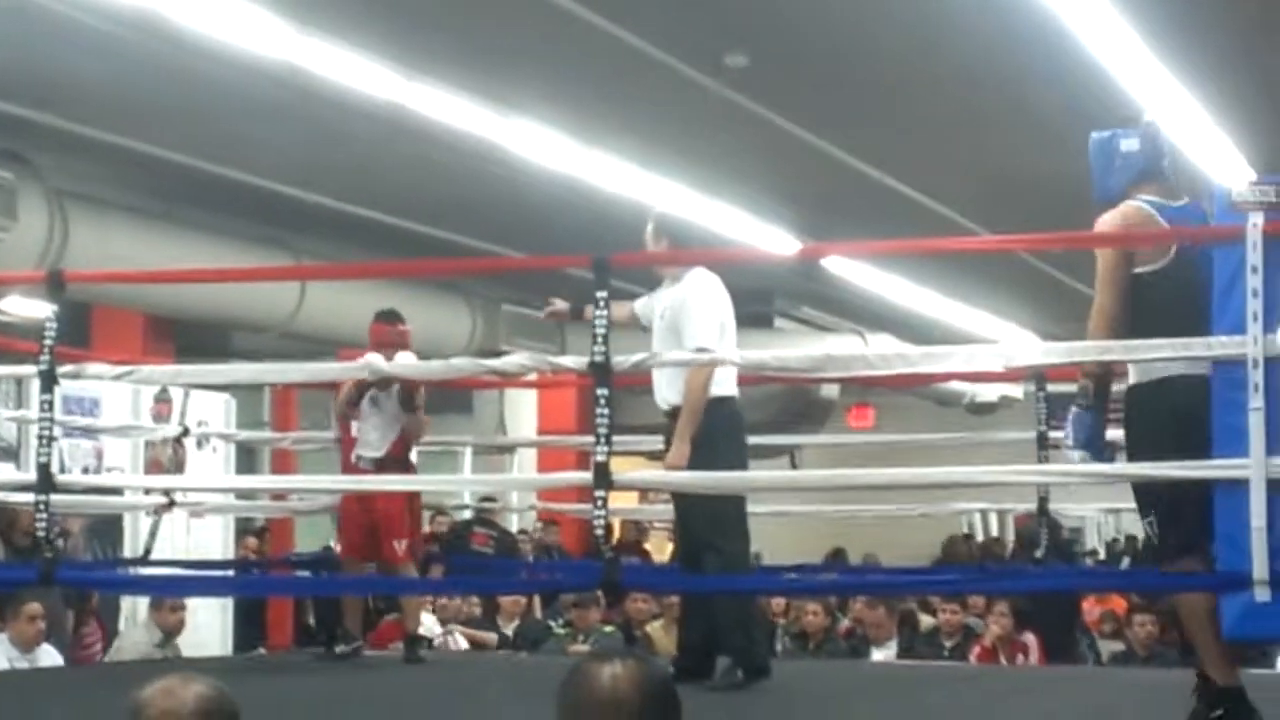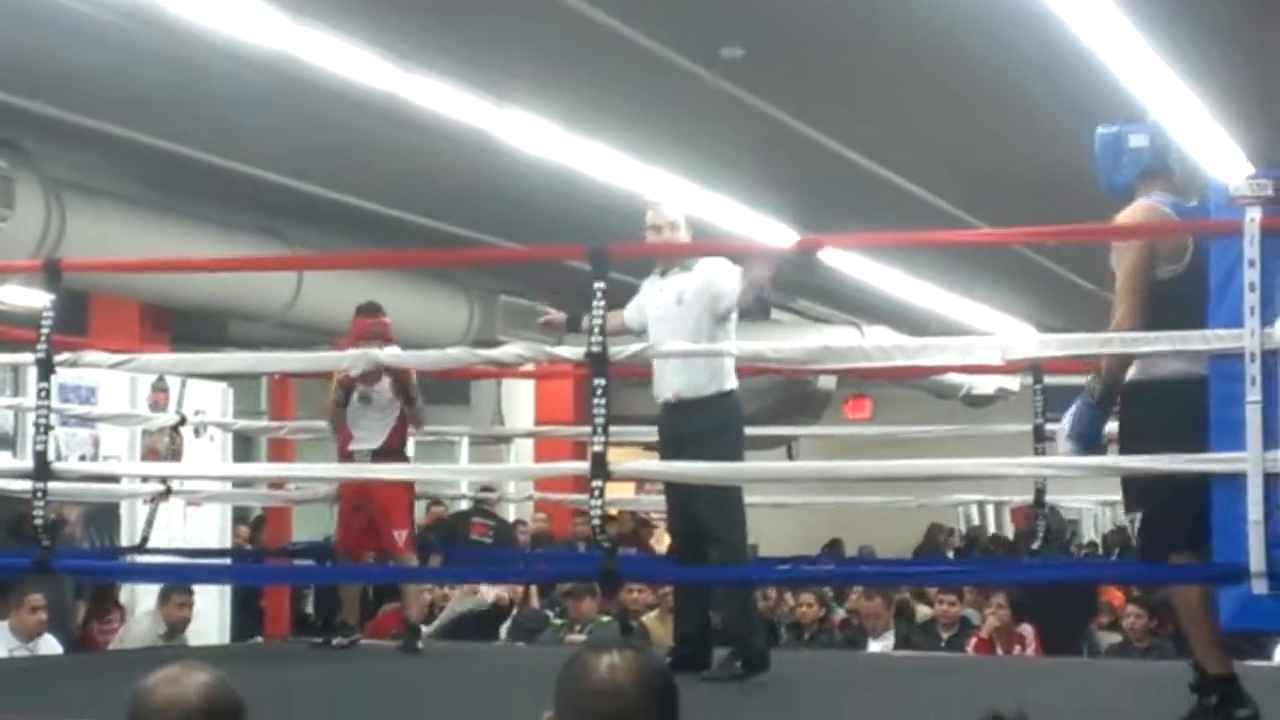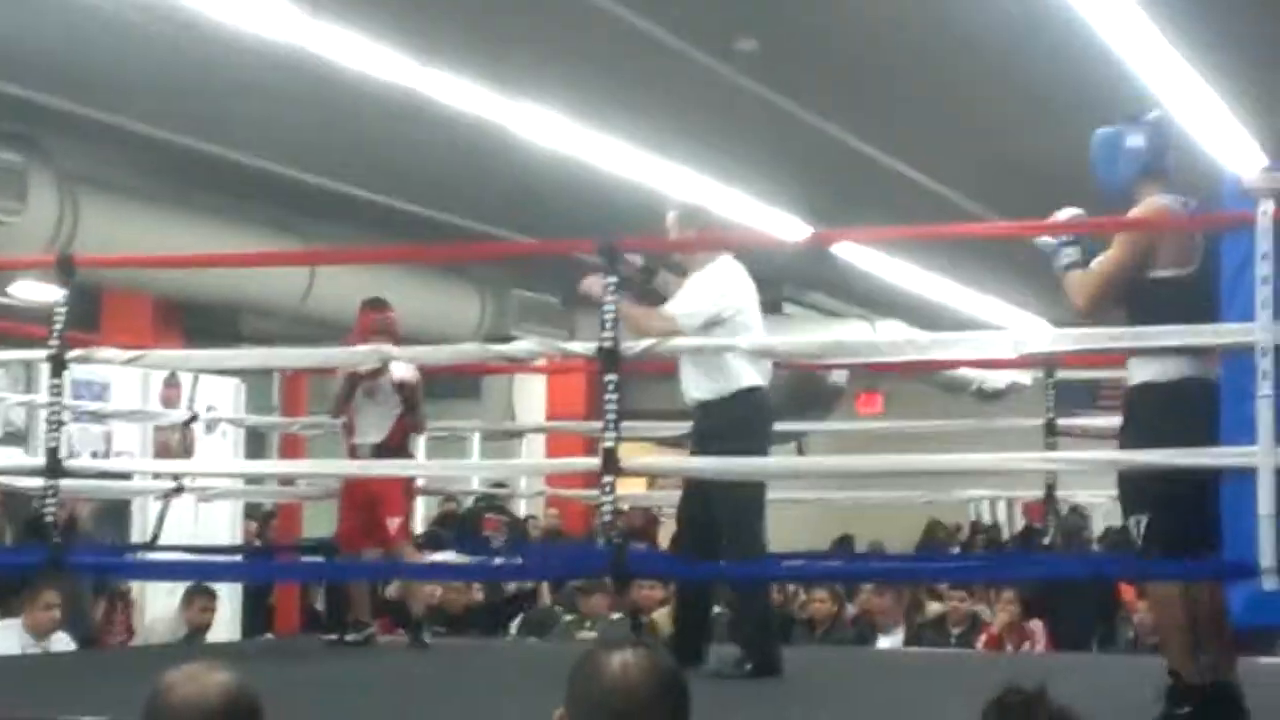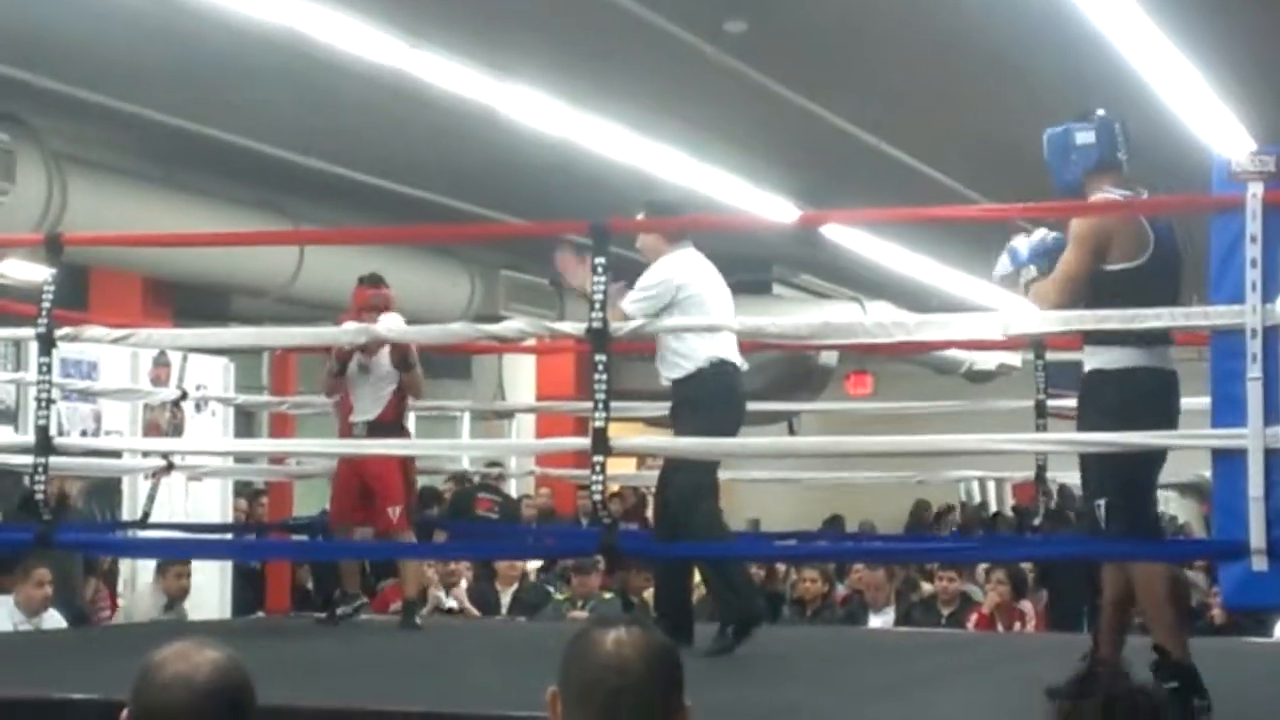
dt=0.5s
person 1, frame 1
left shoulder: (1120, 221)
right shoulder: (1200, 219)
left elbow: (1106, 322)
left wrist: (1088, 406)
left hip: (1160, 397)
right hip: (1215, 394)
left knee: (1180, 554)
right knee: (1201, 548)
person 1, frame 2
left shoulder: (1136, 220)
left elbow: (1129, 323)
right elbow: (1212, 314)
left wrist: (1094, 398)
left hip: (1158, 396)
right hip: (1205, 393)
left knee: (1172, 550)
right knee: (1197, 545)
person 1, frame 3
left shoulder: (1149, 218)
right shoulder: (1196, 221)
left elbow: (1088, 299)
left wrist: (1067, 252)
right wrist: (1091, 259)
left hip: (1162, 398)
right hip: (1199, 395)
left knee: (1157, 554)
right knee: (1194, 554)
person 1, frame 4
left shoulder: (1098, 213)
right shoulder: (1153, 217)
left elbow: (1055, 304)
left wrist: (1027, 268)
right wrist: (1059, 260)
left hip: (1117, 385)
right hip: (1153, 384)
left knee: (1130, 533)
right knee: (1120, 531)
right ankle: (1103, 667)
person 2, frame 1
left shoulder: (699, 288)
right shoulder: (669, 294)
left elbow: (704, 367)
right elbow: (629, 311)
left wrist: (683, 440)
right wrist: (575, 311)
left hip: (710, 424)
right hip: (689, 427)
left knee: (721, 541)
right knee: (692, 544)
left ankle: (748, 657)
right ankle: (696, 656)
person 2, frame 2
left shoulder: (713, 272)
right shoulder: (652, 287)
left elbow: (743, 290)
right elbow: (624, 321)
left wrist: (754, 281)
right wrist: (571, 322)
left hip: (713, 415)
right hip: (675, 417)
left knee: (722, 531)
right knee: (685, 537)
left ankle: (748, 648)
right ankle: (692, 647)
person 2, frame 3
left shoulder: (716, 281)
right shoulder: (712, 276)
left elbow: (659, 328)
right elbow: (672, 308)
left wrist: (606, 296)
left hip: (737, 414)
right hip: (721, 416)
left knee: (739, 533)
right knee: (696, 529)
left ankle: (760, 652)
right ankle: (687, 643)
person 2, frame 4
left shoulder: (669, 270)
right shoulder: (694, 267)
left elbow: (613, 322)
right elbow: (637, 314)
left wrist: (582, 286)
right wrist: (587, 283)
left hip: (707, 391)
right hip: (709, 392)
left knee: (691, 498)
right knee: (670, 502)
left ankle: (738, 608)
right ankle: (673, 622)
person 3, frame 1
left shoulder: (408, 380)
right shoulder: (357, 375)
left elbow: (416, 435)
right elbow: (340, 414)
left wrist: (411, 398)
right wrist: (361, 386)
left hip: (395, 478)
right hip: (358, 475)
left knee: (401, 560)
right knee: (351, 560)
left ankle: (412, 640)
right ankle: (352, 636)
person 3, frame 2
left shoulder: (398, 372)
right shoulder: (346, 370)
left elbow: (419, 421)
right elbow: (333, 419)
left wrist: (406, 385)
right wrist: (345, 385)
left hip: (391, 468)
right hip: (355, 468)
left knee: (402, 548)
right knee: (348, 550)
left ankle: (413, 629)
right ankle: (349, 627)
person 3, frame 3
left shoulder: (402, 369)
right shoulder: (350, 366)
left elbow: (417, 426)
right elbow: (336, 411)
left wrist: (411, 395)
right wrist: (352, 381)
left hip: (392, 463)
right hip: (358, 463)
left knee: (398, 541)
right knee: (351, 545)
left ankle: (419, 624)
right ankle: (362, 623)
person 3, frame 4
left shoulder: (397, 342)
right shoulder: (347, 341)
left elbow: (417, 391)
right elbow: (329, 390)
left wrist: (405, 356)
right wrist: (341, 357)
left hip: (389, 443)
right hip: (354, 441)
left knee: (399, 525)
right knee: (341, 522)
left ankle: (411, 606)
right ankle: (351, 594)
